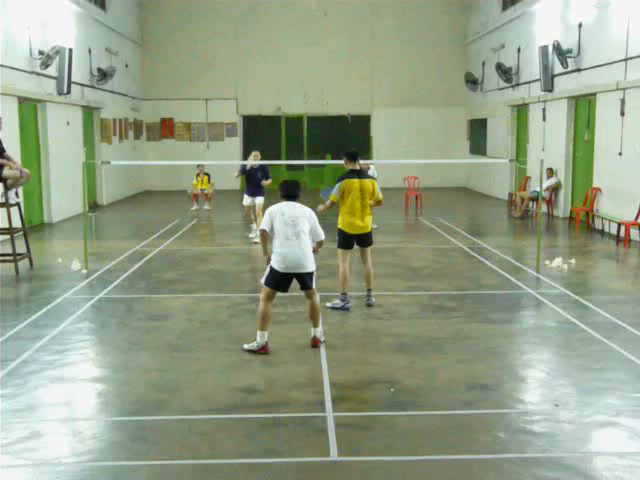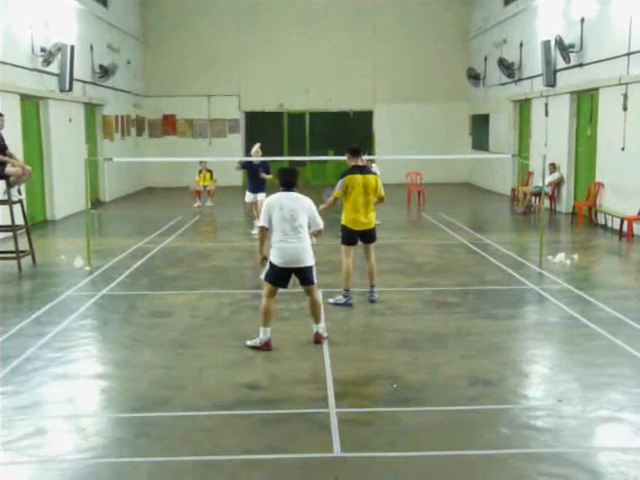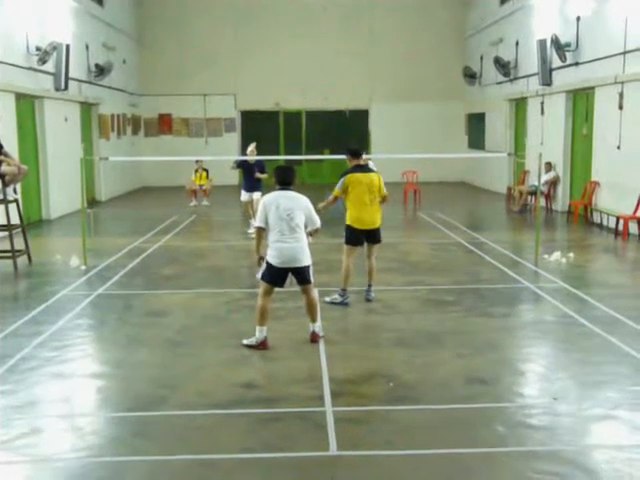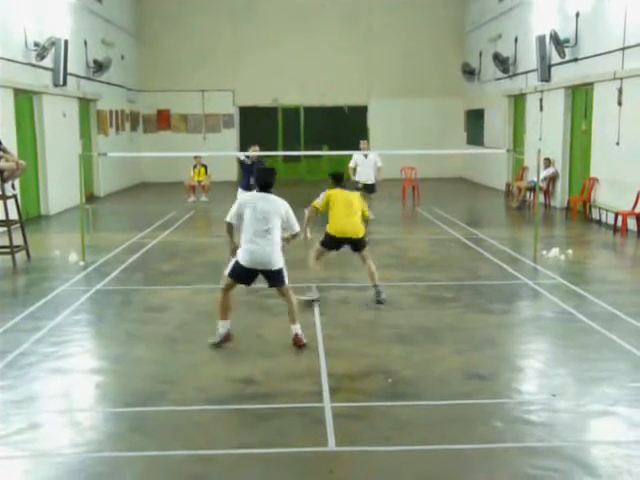
dt=1s
person 1, frame 1
left shoulder: (273, 209)
right shoulder: (307, 211)
left elbow: (263, 232)
right elbow: (320, 240)
left wrist: (267, 253)
right wrist: (313, 250)
left hip: (281, 260)
right hip: (305, 260)
left knee: (266, 298)
right knee: (312, 295)
left ankle: (261, 342)
right ankle: (317, 336)
person 1, frame 2
left shoulder: (271, 200)
right shoulder: (306, 201)
left elbow: (263, 228)
right elbow: (319, 229)
left wrist: (261, 251)
left hip: (280, 255)
right hip: (303, 254)
left knee: (268, 295)
right knee: (312, 291)
left ankle: (264, 338)
right ankle: (319, 332)
person 1, frame 3
left shoulder: (267, 199)
right shoulder: (303, 200)
left elbow: (260, 228)
right elbow: (316, 227)
left wrist: (258, 251)
left hip: (276, 255)
right hip: (300, 254)
left knee: (264, 294)
right knee: (309, 291)
left ankle: (260, 337)
right ankle: (315, 331)
person 1, frame 4
left shoulder: (245, 199)
right shoulder: (282, 204)
left elbow: (229, 223)
right elbow: (295, 233)
left wrist: (232, 242)
right wrist: (284, 238)
left hip: (248, 256)
right hip: (272, 258)
left knee: (226, 289)
right knee: (287, 294)
left ankle: (223, 331)
right ankle: (297, 335)
person 2, frame 1
left shoulder: (343, 179)
right shoulder: (370, 180)
left elbow: (332, 202)
right elbow: (379, 202)
left wrist: (322, 208)
left hip: (347, 226)
right hip: (365, 226)
left knee: (344, 262)
right knee: (367, 260)
left ankle: (344, 300)
right ankle: (370, 296)
person 2, frame 2
left shoulder: (347, 176)
right shoulder: (373, 175)
left elbow: (335, 198)
right elbow: (381, 199)
left wrist: (323, 207)
left hip: (350, 223)
right hip: (369, 222)
left knee: (347, 258)
right knee: (370, 256)
left ankle: (346, 296)
right ankle: (373, 292)
person 2, frame 3
left shoulder: (348, 176)
right shoulder: (376, 175)
left elbow: (334, 197)
right elbow: (384, 197)
left wrist: (322, 206)
left hip: (356, 222)
right hip: (374, 222)
left knee: (347, 257)
right knee: (371, 256)
left ankle: (343, 294)
right ankle: (369, 291)
person 2, frame 4
left shoulder: (329, 193)
right shoulder: (357, 196)
left elbow: (312, 210)
right elbow: (366, 218)
left wrist: (305, 230)
left hip: (336, 231)
right hip: (356, 231)
left knee: (314, 256)
right knee: (367, 259)
right ankle: (378, 291)
